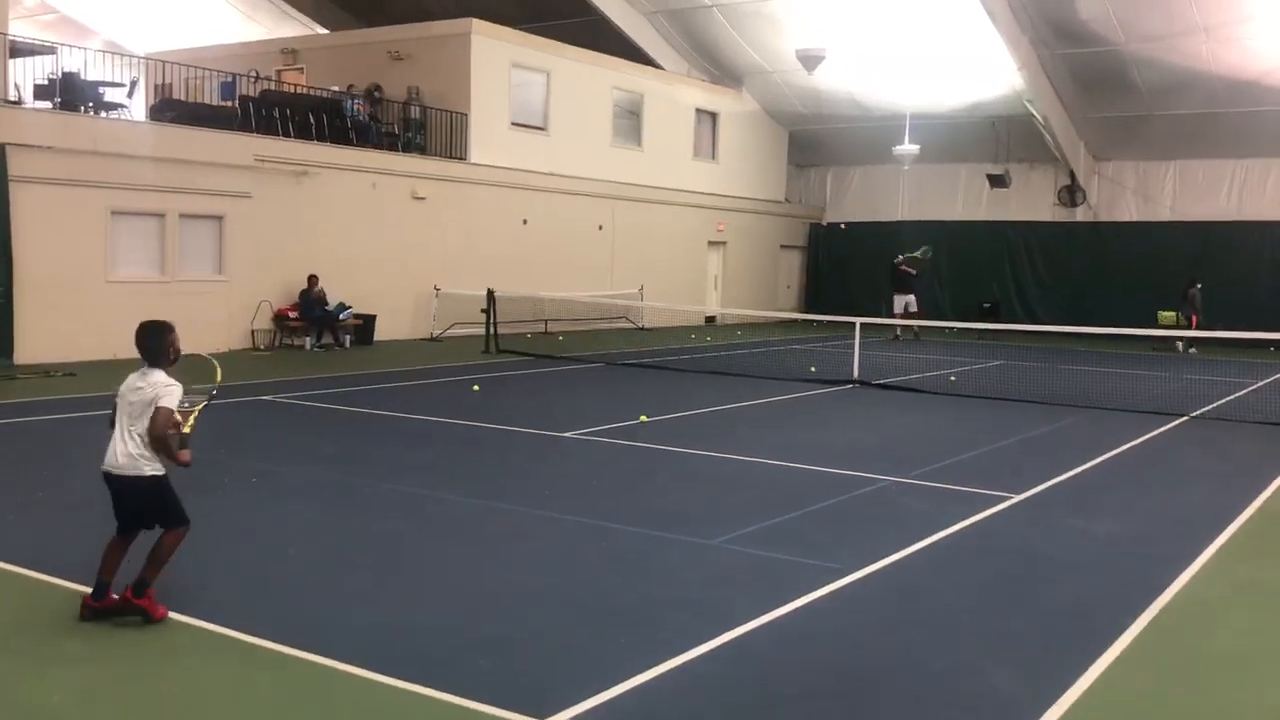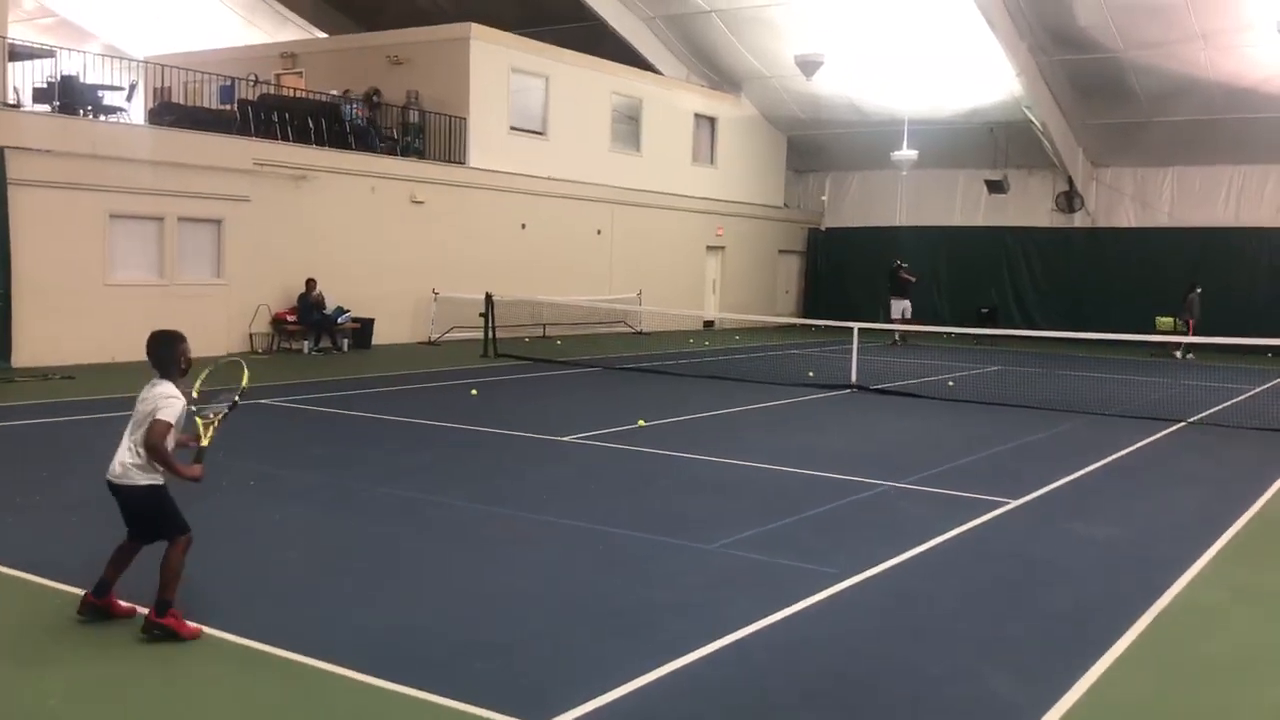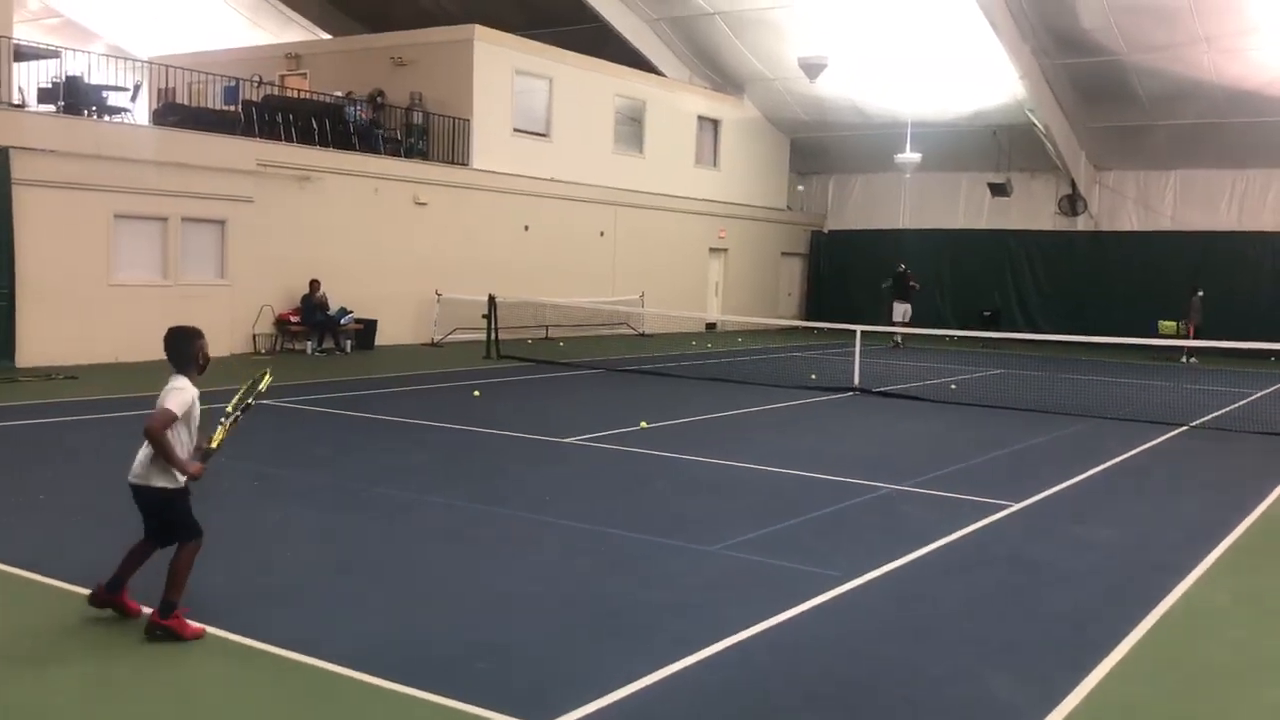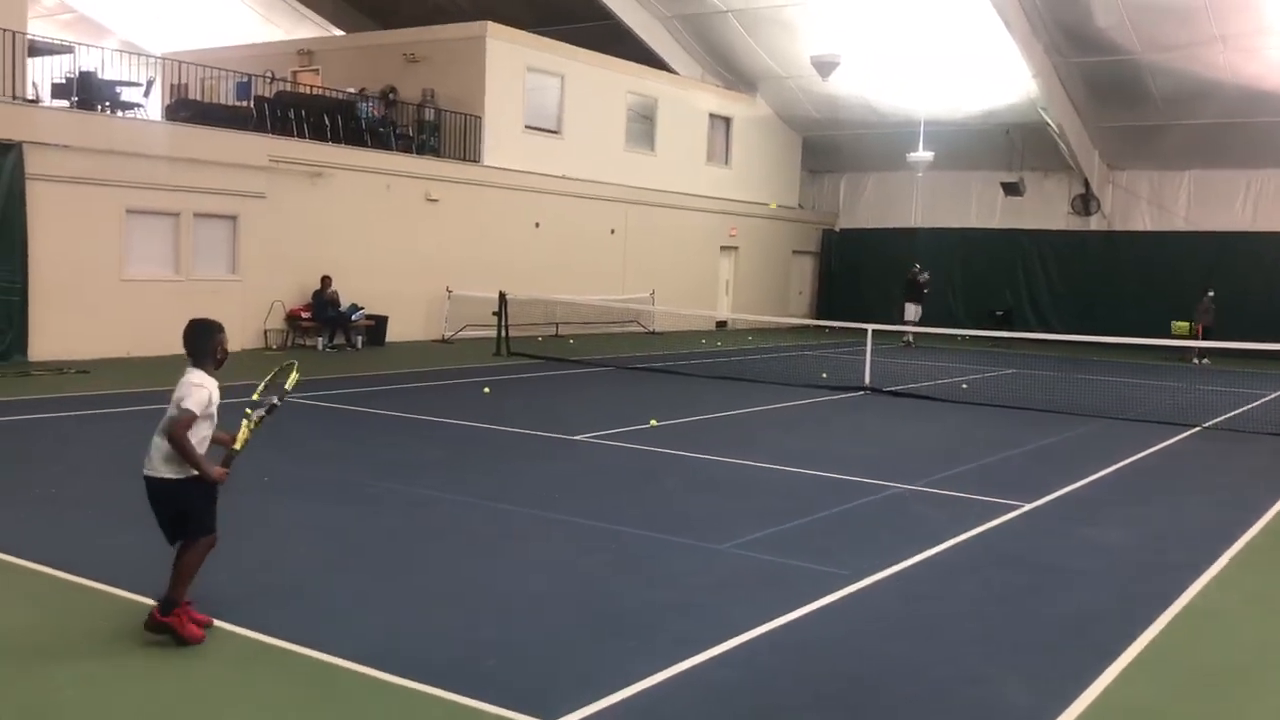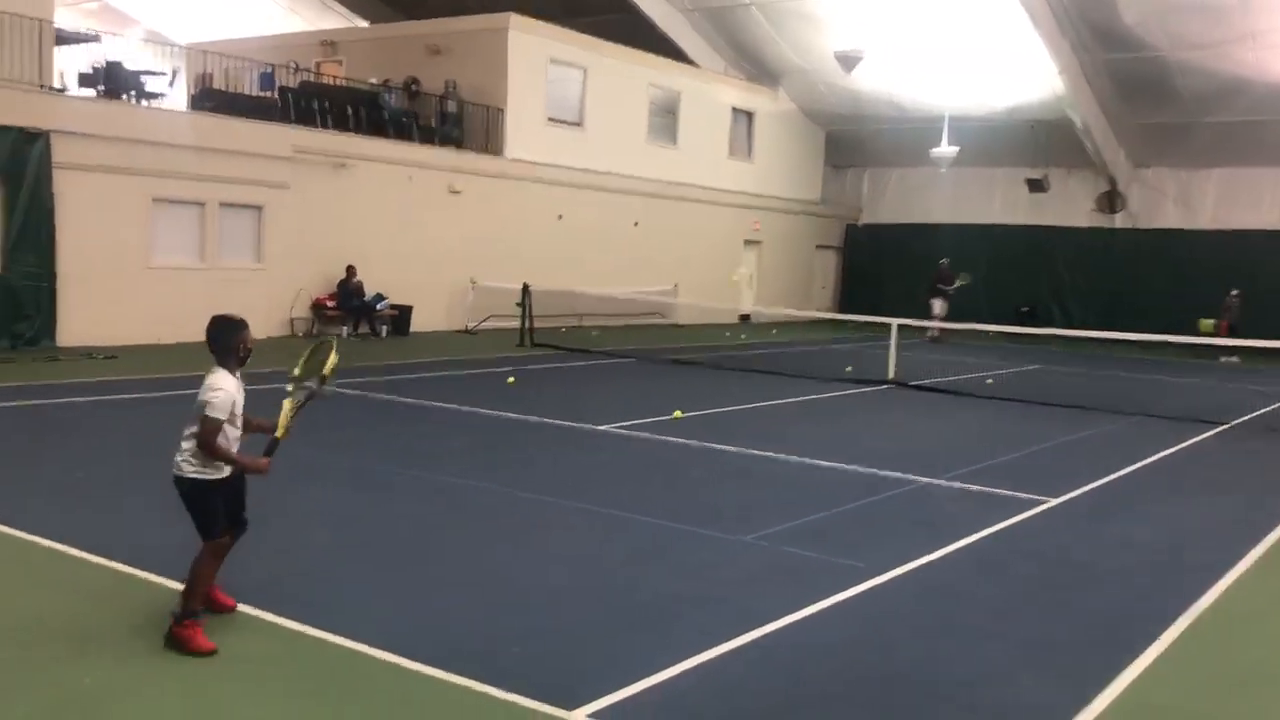
dt=0.2s
person 1, frame 1
left shoulder: (131, 381)
right shoulder: (169, 387)
right elbow: (158, 433)
right wrist: (178, 456)
left hip: (114, 468)
right hip: (143, 472)
left knee: (127, 530)
right knee: (177, 525)
left ankle: (99, 598)
right ankle: (139, 593)
person 1, frame 2
left shoulder: (152, 389)
right shoulder: (173, 398)
right elbow: (153, 443)
left wrist: (182, 439)
right wrist: (183, 471)
left hip: (121, 476)
right hip: (141, 481)
left knee: (138, 537)
right knee: (180, 537)
left ankle: (99, 597)
right ankle: (162, 615)
person 1, frame 3
left shoulder: (176, 387)
right shoulder: (184, 392)
right elbow: (152, 428)
left wrist: (195, 447)
right wrist: (183, 466)
left hip: (148, 478)
right hip: (160, 482)
left knee: (155, 537)
right knee: (191, 540)
left ankle: (112, 591)
right ankle: (166, 617)
person 1, frame 4
left shoulder: (195, 380)
right shoulder: (201, 387)
right elbow: (175, 433)
left wrist: (219, 438)
right wrist: (205, 468)
left hip: (176, 473)
right hip: (172, 476)
left knee: (194, 537)
right knee: (204, 537)
left ankle: (175, 605)
right ankle: (168, 612)
person 1, frame 5
left shoulder: (228, 379)
right shoulder: (221, 389)
right elbow: (207, 442)
left wrist: (268, 426)
right wrist: (247, 465)
left hip: (218, 471)
right hip: (198, 474)
left knee: (232, 530)
right knee: (217, 539)
left ankle: (203, 589)
right ankle: (184, 622)
